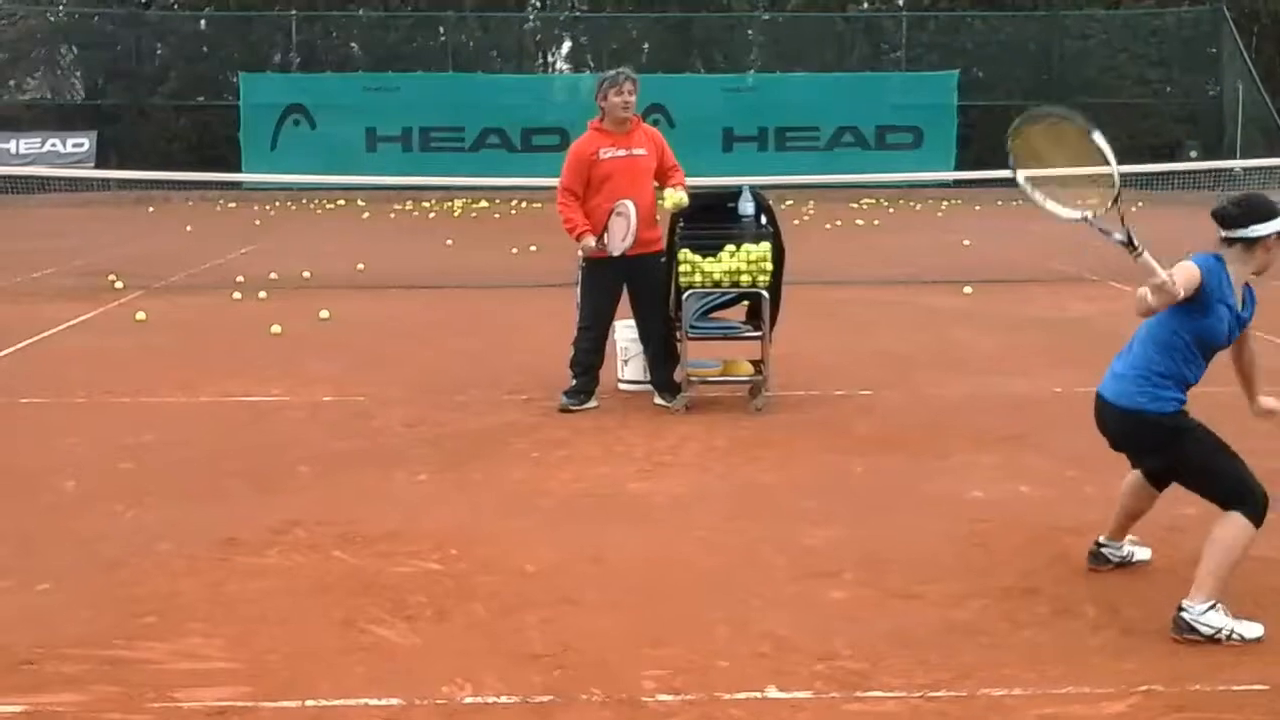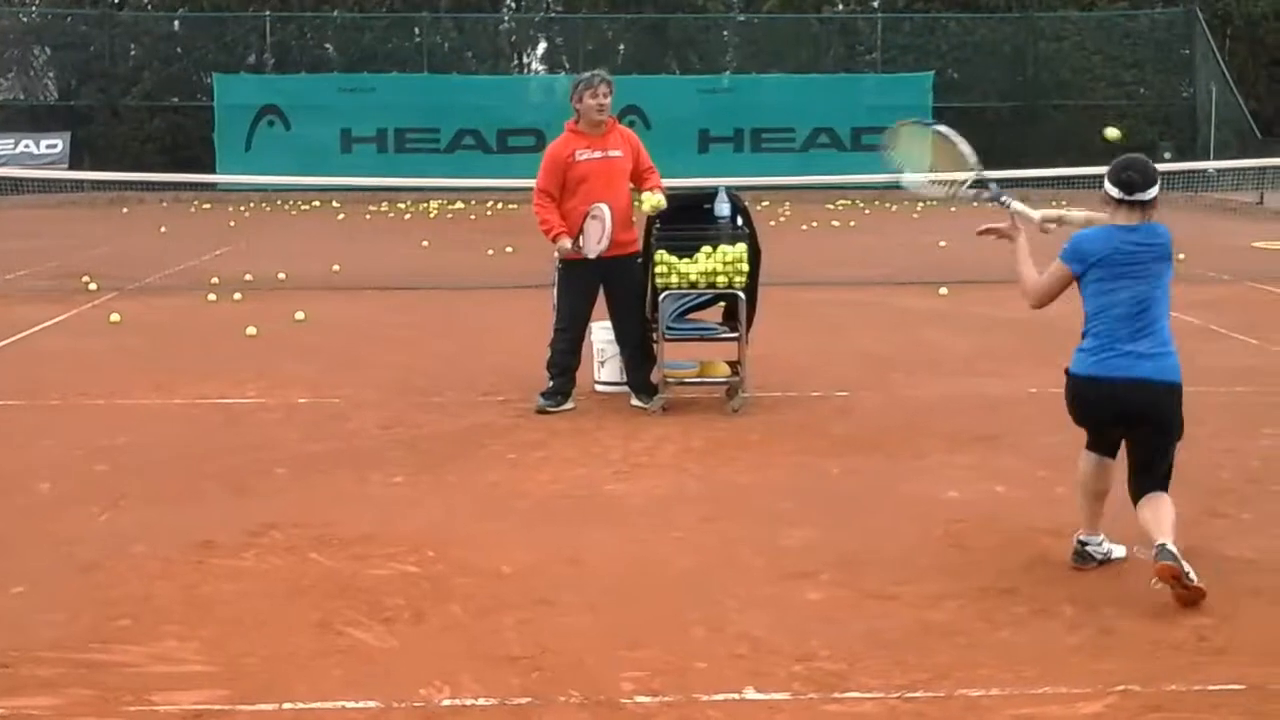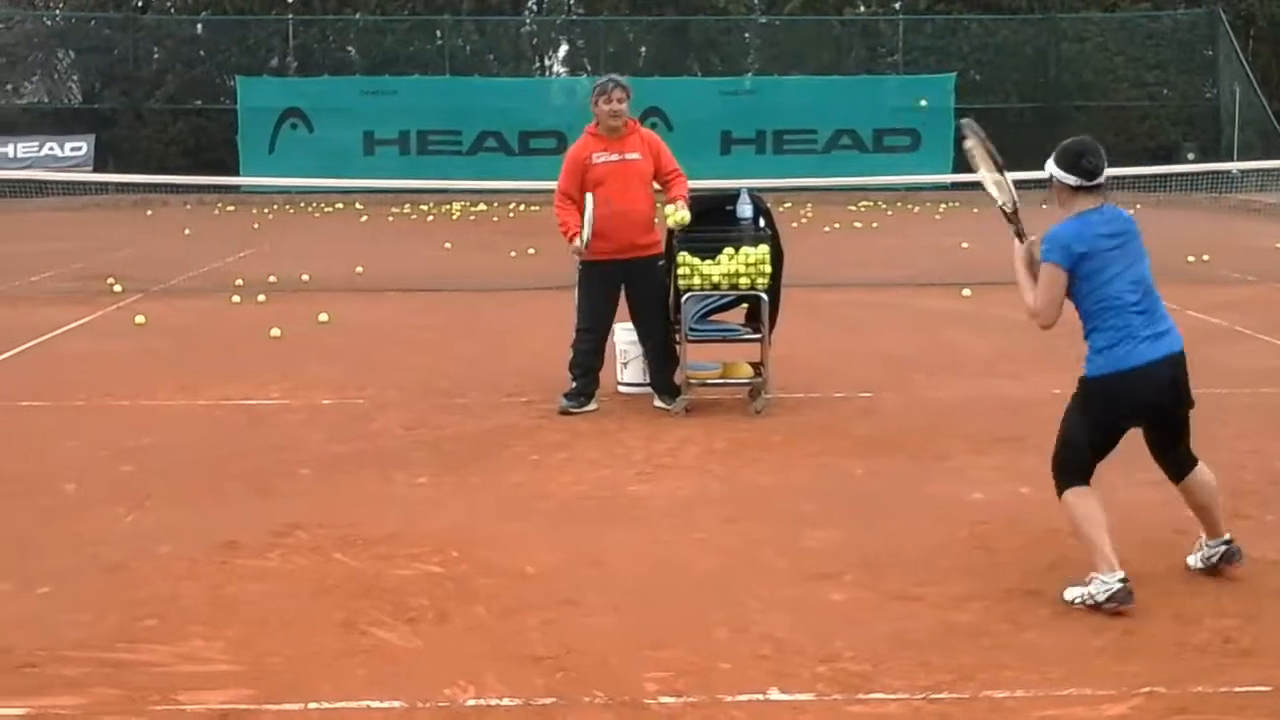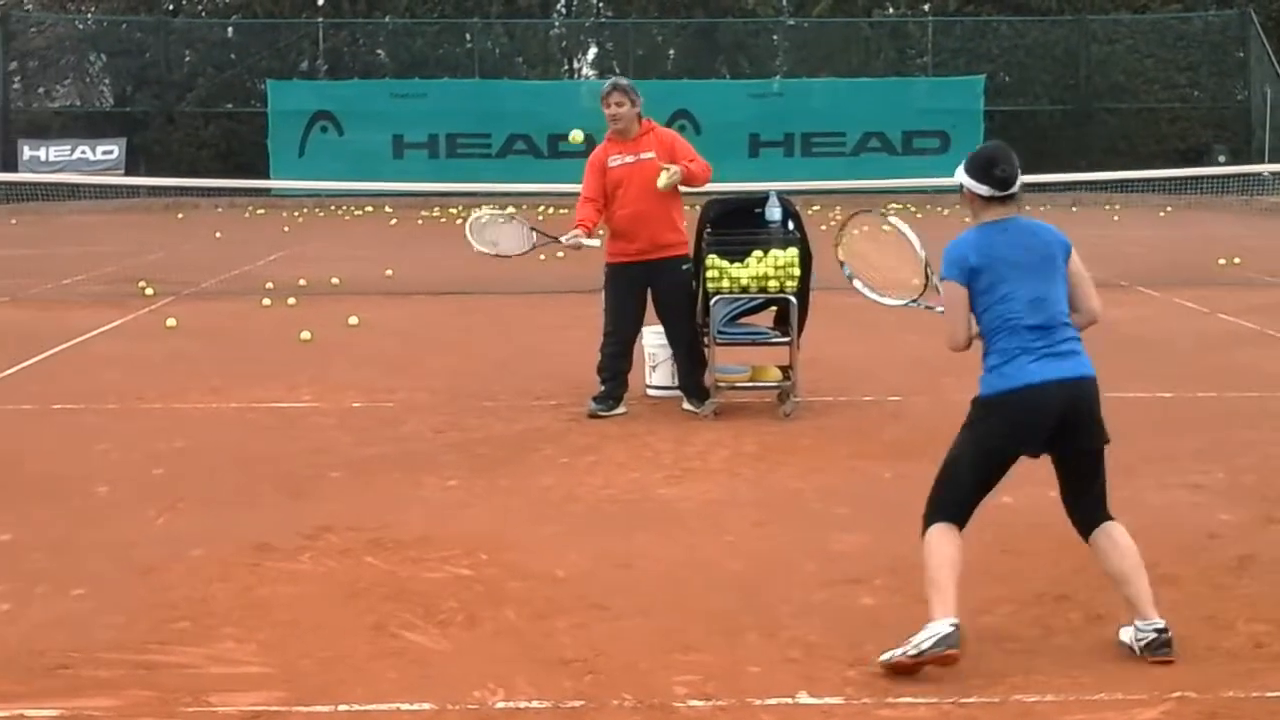
dt=0.4s
person 1, frame 1
right shoulder: (1201, 271)
left elbow: (1240, 350)
right elbow: (1146, 304)
right wrist: (1157, 294)
left hip: (1116, 404)
right hip: (1146, 412)
left knee: (1160, 463)
left ankle: (1110, 544)
right ankle: (1197, 611)
person 1, frame 2
left shoulder: (1083, 245)
right shoulder: (1162, 240)
left elbow: (1037, 298)
left wrist: (1020, 239)
right wrist: (1062, 216)
left hip: (1094, 380)
right hip: (1158, 385)
left knee: (1102, 444)
right knee: (1152, 489)
left ankle: (1089, 543)
right ankle: (1166, 550)
person 1, frame 3
left shoulder: (1059, 239)
right shoulder: (1124, 221)
left elbow: (1044, 317)
left wrist: (1021, 266)
right wrist: (1040, 265)
left hip: (1115, 374)
right hip: (1168, 360)
left knee: (1070, 472)
right knee: (1177, 457)
left ankle: (1109, 579)
right ankle: (1221, 543)
person 1, frame 4
left shoulder: (962, 251)
right shoulder: (1053, 239)
left elbow: (958, 339)
right elbow: (1091, 312)
left hip: (1010, 399)
right hip: (1076, 388)
left knee: (944, 515)
right knee: (1094, 515)
left ankle: (941, 628)
right ankle: (1152, 627)
person 2, frame 1
left shoulder: (652, 137)
right shoulder: (584, 146)
left elbow: (671, 171)
right elbow: (568, 196)
left wrist: (677, 189)
right wrist: (582, 233)
left hip: (648, 250)
right hip: (601, 253)
left knee: (657, 324)
right knee: (593, 325)
left ankle: (665, 387)
right ankle: (582, 389)
person 2, frame 2
left shoulder: (627, 138)
right shoulder: (561, 147)
left elbow: (646, 173)
right elbow: (544, 198)
left wrist: (654, 191)
right wrist: (558, 235)
left hip: (624, 251)
right hip: (577, 255)
left knee: (634, 325)
right knee: (569, 326)
left ankle: (642, 388)
right ankle: (559, 391)
person 2, frame 3
left shoulder: (649, 141)
right shoulder: (580, 150)
left elbow: (675, 176)
right elbow: (567, 198)
left wrist: (679, 199)
right wrist: (575, 233)
left hip: (646, 253)
right hip: (597, 256)
left knee: (656, 326)
right knee: (591, 328)
left ankle: (665, 390)
right ankle: (582, 391)
person 2, frame 4
left shoulder: (665, 139)
right shoulder: (600, 155)
left elbow: (700, 168)
right elbow: (591, 200)
left wrist: (681, 171)
right wrist: (582, 227)
left hip: (671, 253)
right hip: (623, 258)
left knee: (683, 328)
right knee: (618, 332)
left ankle: (695, 393)
right ankle: (611, 395)
